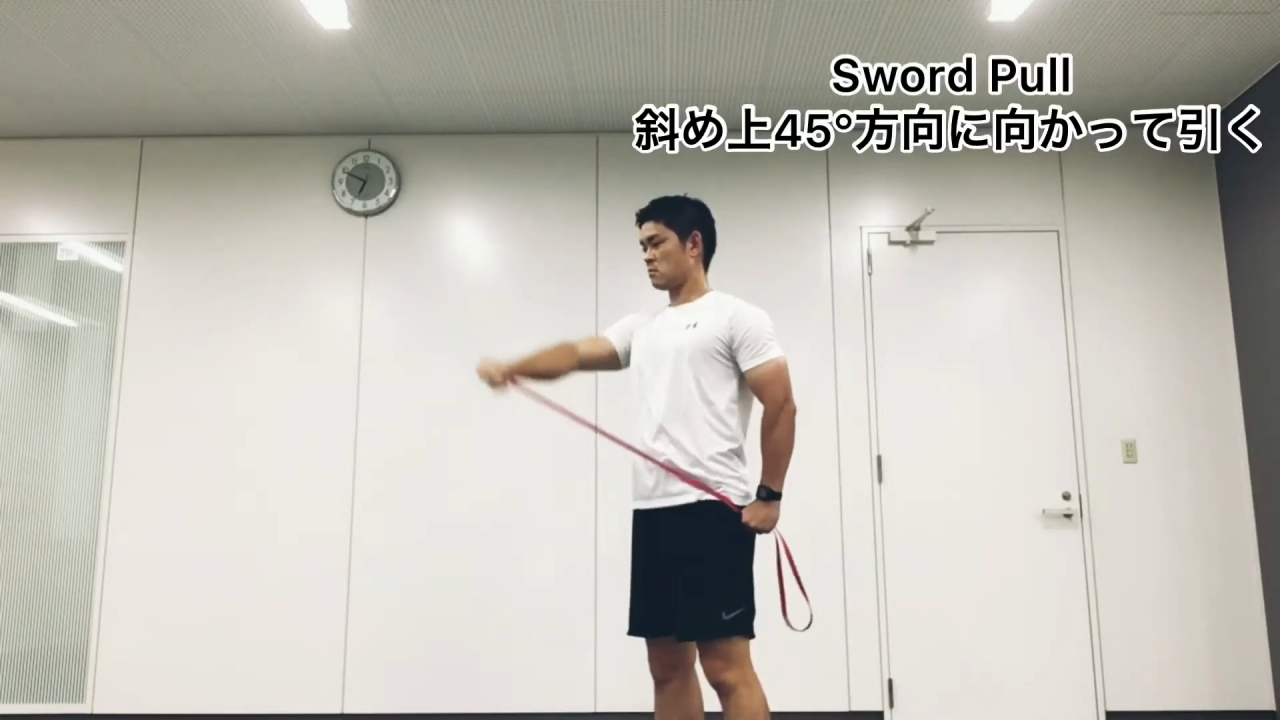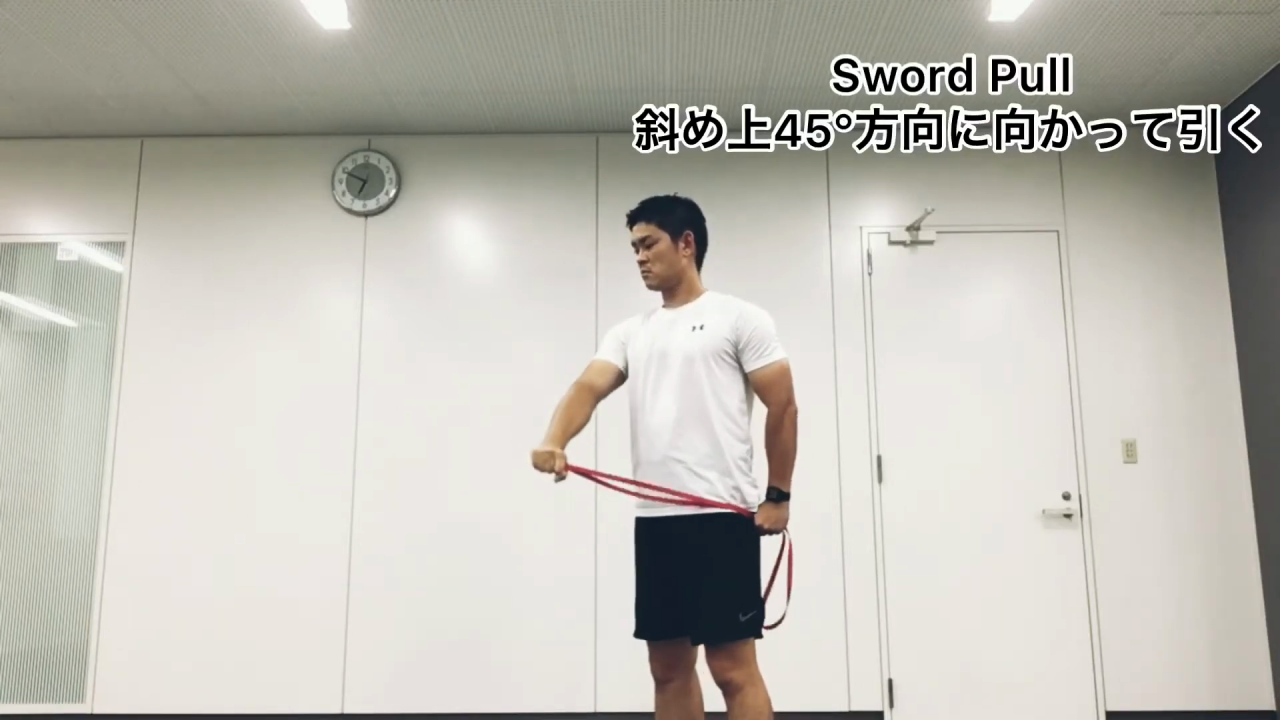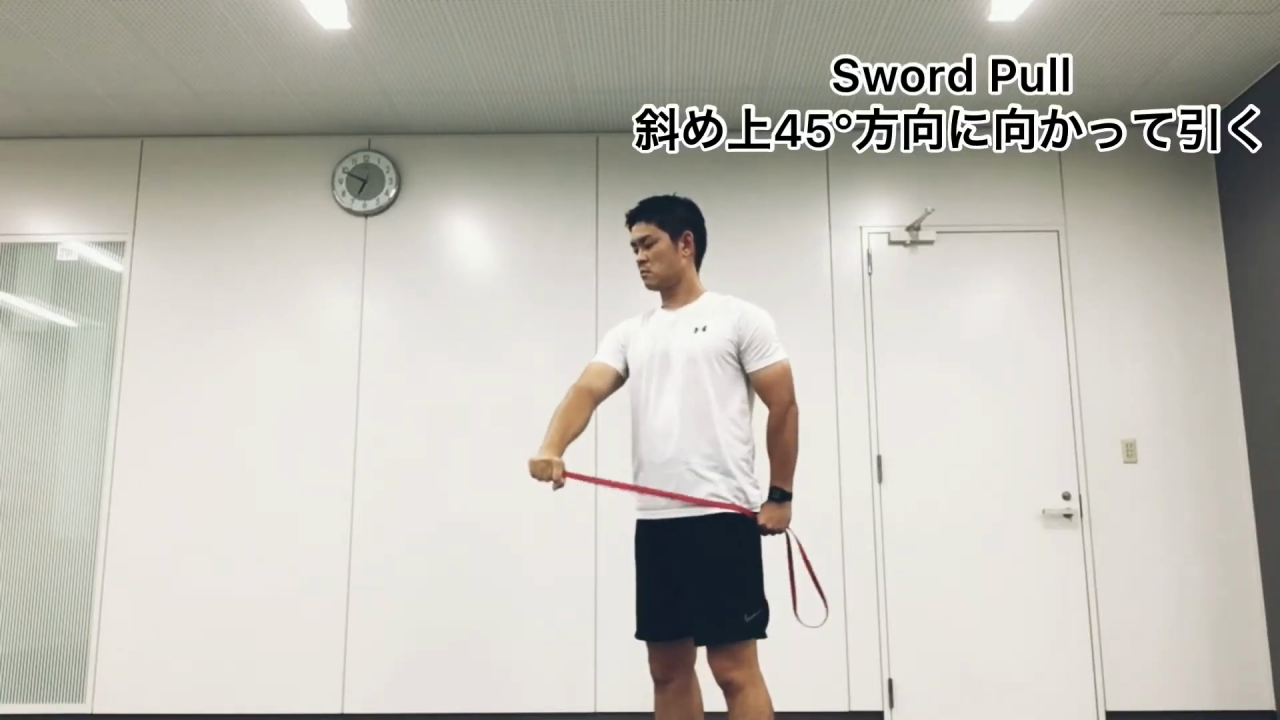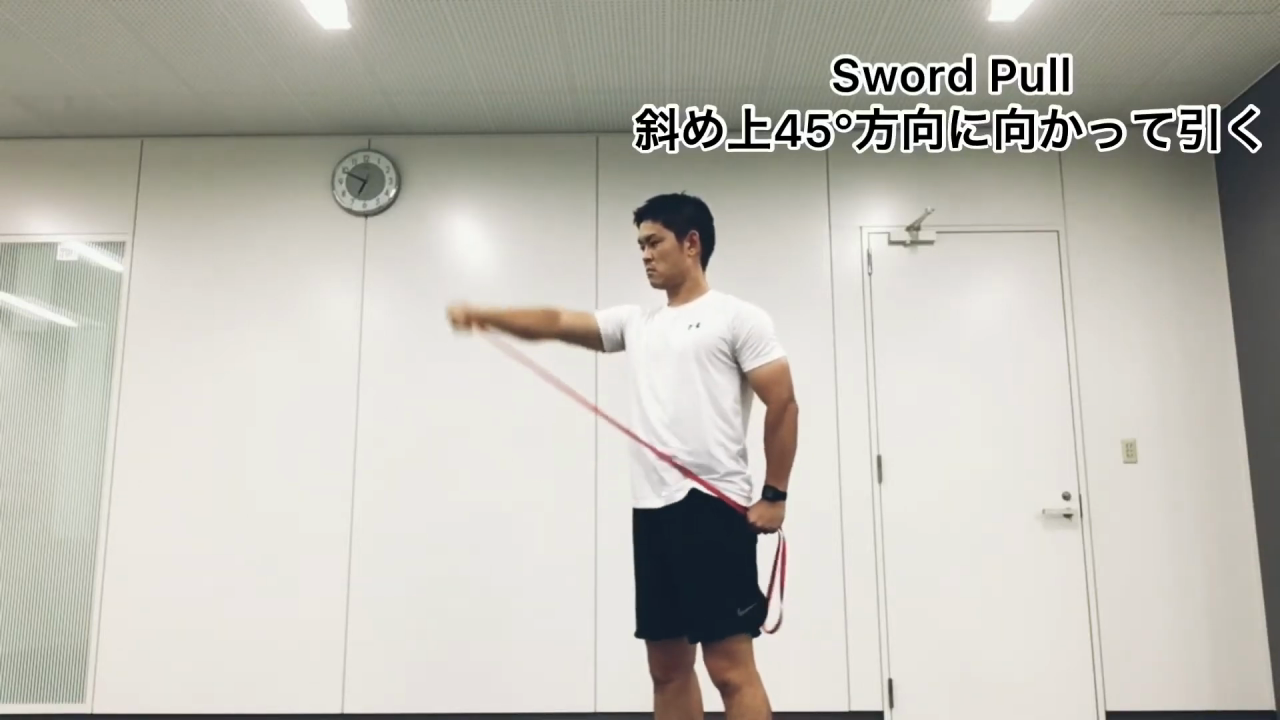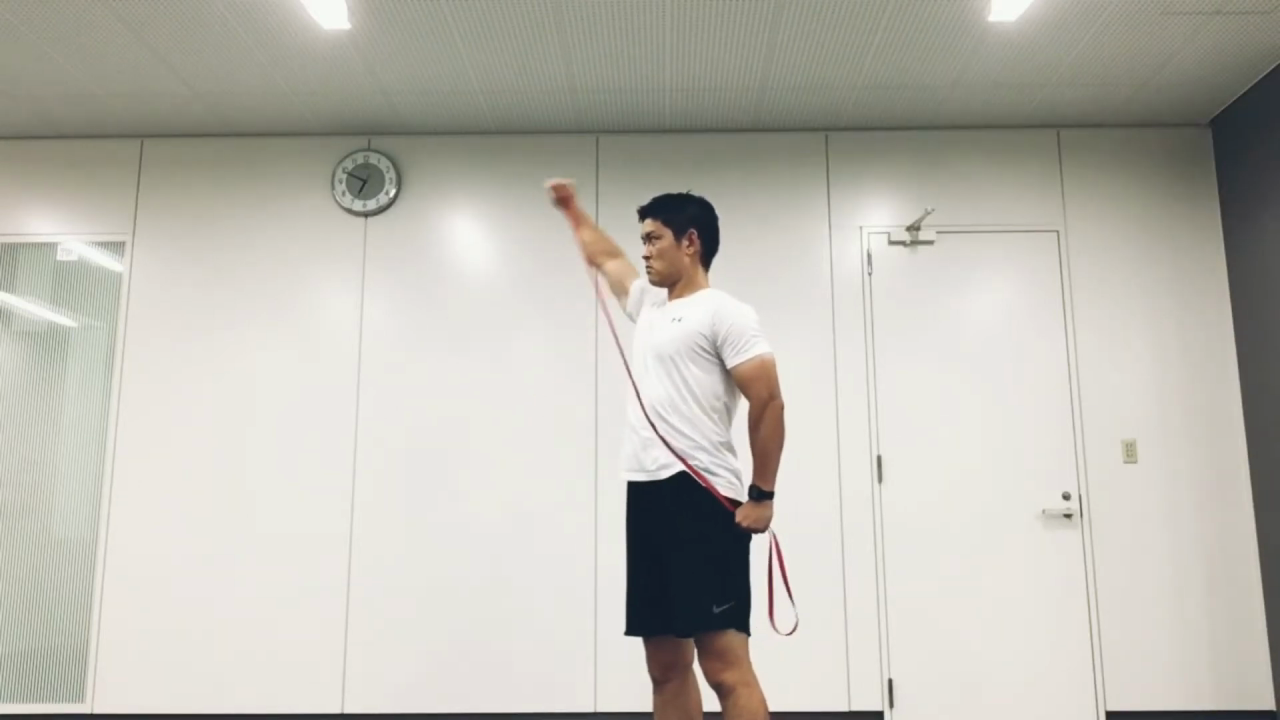
dt=0.4s
person 1, frame 1
left shoulder: (737, 317)
right shoulder: (643, 327)
left elbow: (781, 406)
right elbow: (575, 354)
left wrist: (769, 495)
right wrist: (511, 366)
left hip: (711, 511)
right hip: (652, 511)
left knee: (727, 666)
right knee: (668, 665)
person 1, frame 2
left shoulder: (739, 318)
right shoulder: (630, 332)
left elbow: (783, 407)
right elbow: (588, 388)
left wrist: (777, 496)
right wrist: (554, 442)
left hip: (721, 517)
right hip: (654, 519)
left knee: (732, 667)
right knee: (669, 666)
person 1, frame 3
left shoulder: (740, 319)
right shoulder: (629, 333)
left elbow: (784, 408)
right elbow: (586, 391)
left wrist: (780, 496)
right wrist: (551, 448)
left hip: (722, 517)
right hip: (655, 521)
left knee: (734, 669)
right knee: (669, 668)
person 1, frame 4
left shoulder: (738, 318)
right shoulder: (635, 322)
left elbow: (783, 406)
right elbow: (556, 322)
left wrist: (774, 495)
right wrist: (486, 315)
left hip: (714, 510)
right hip: (652, 510)
left knee: (731, 667)
right knee: (668, 666)
person 1, frame 5
left shoulder: (723, 314)
right shoulder: (650, 307)
left elbow: (769, 403)
right elbow: (604, 258)
left wrist: (761, 495)
right wrist: (572, 208)
left hip: (701, 501)
right hip: (646, 497)
left knee: (725, 664)
right knee: (666, 664)
